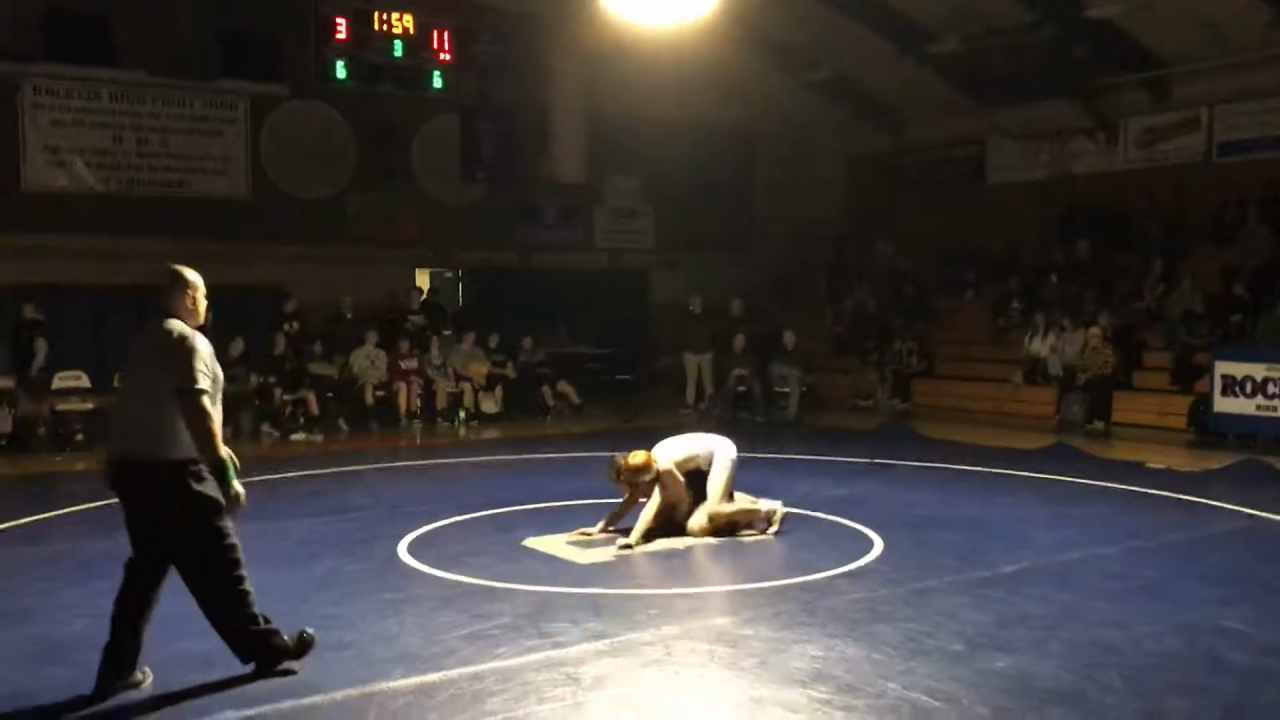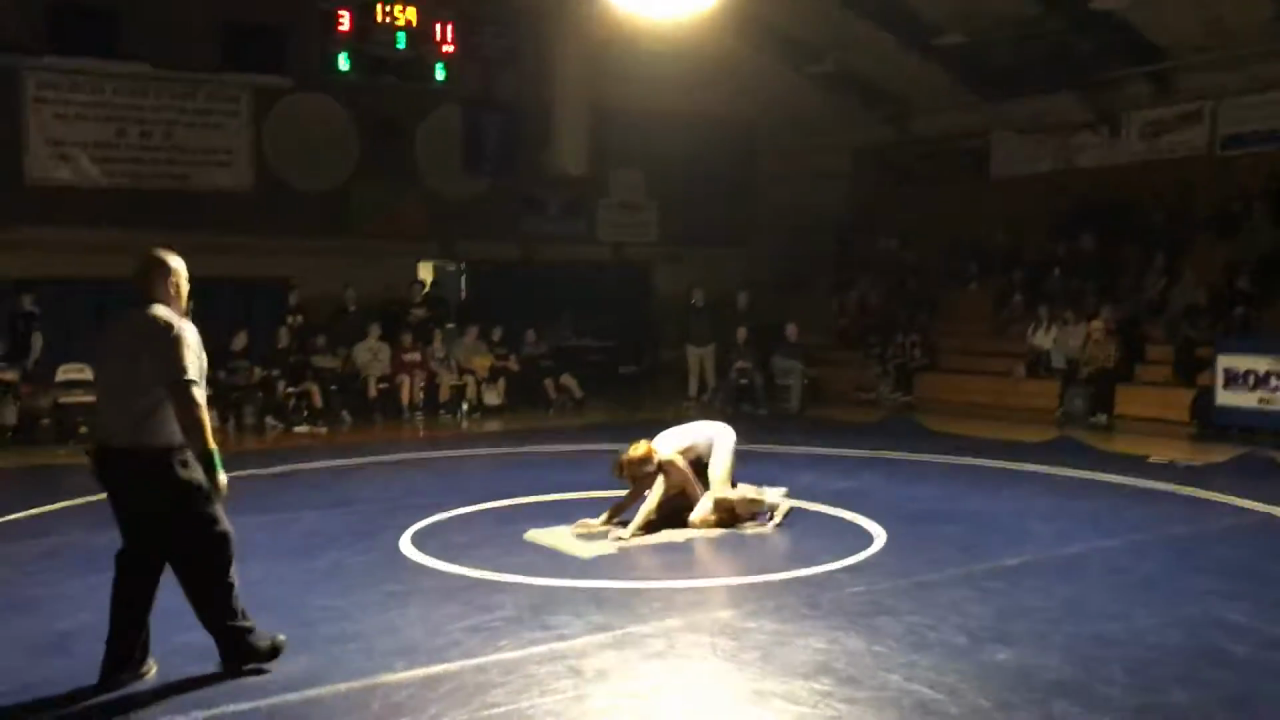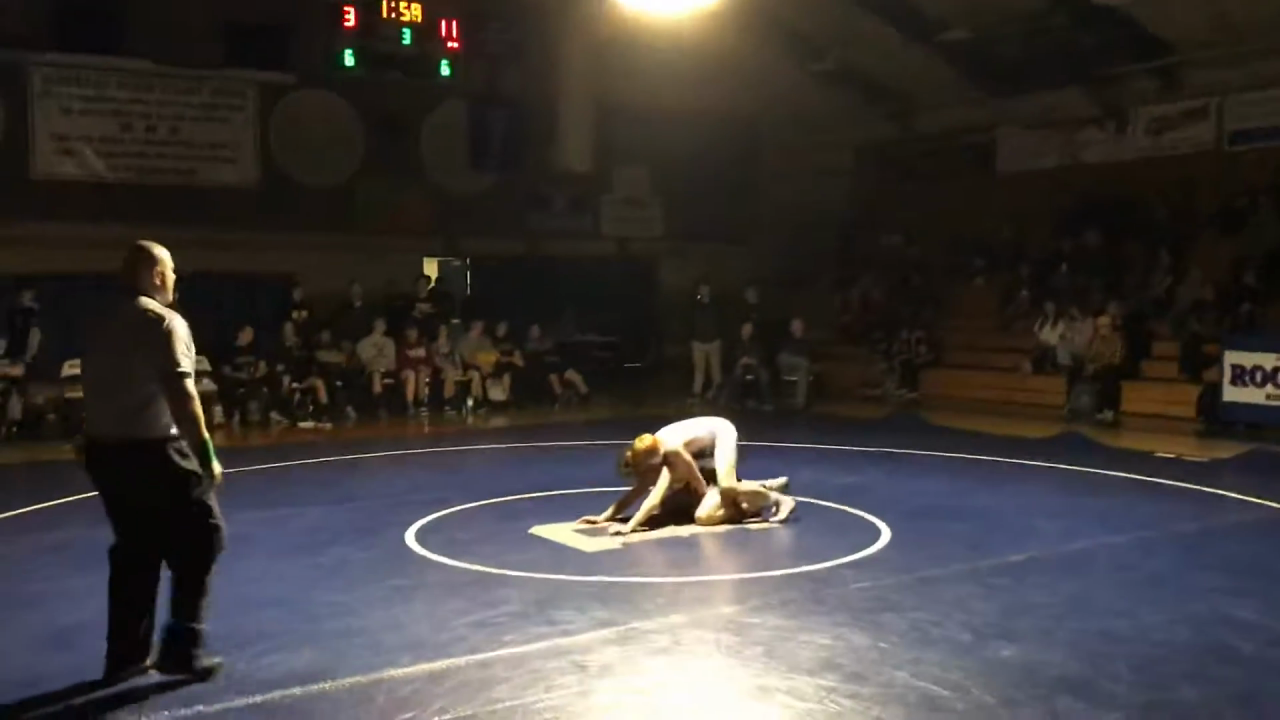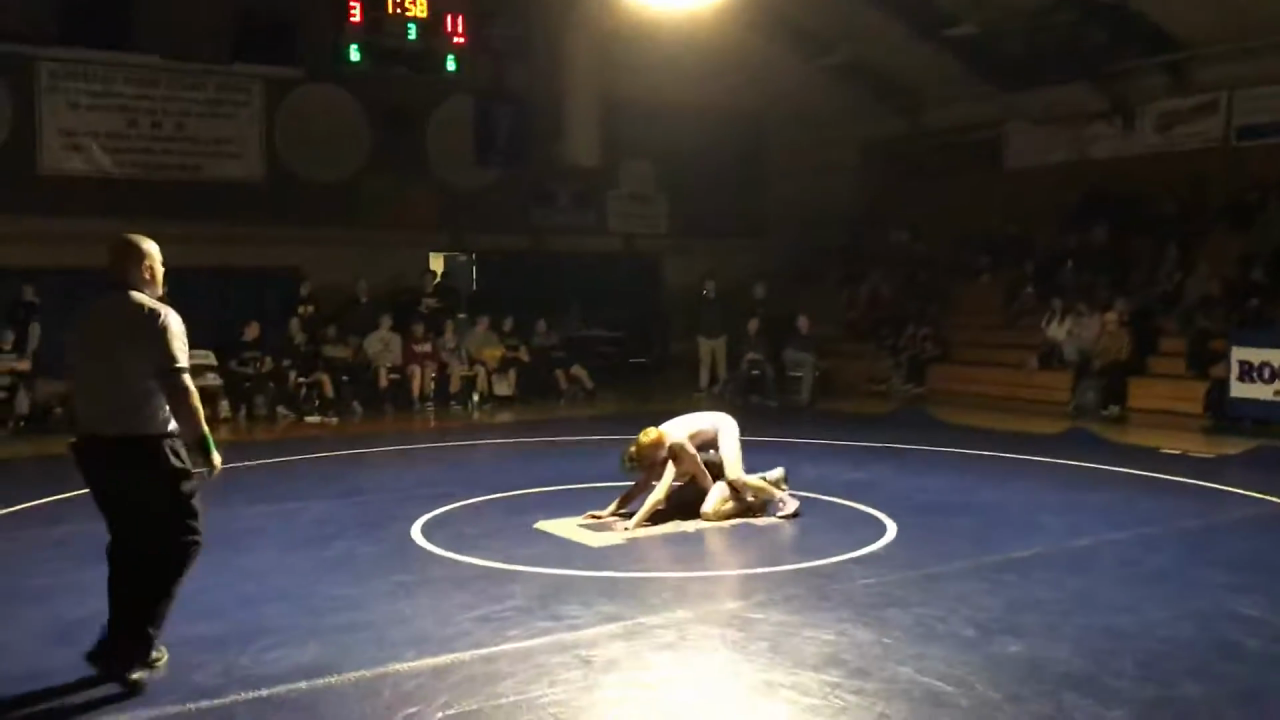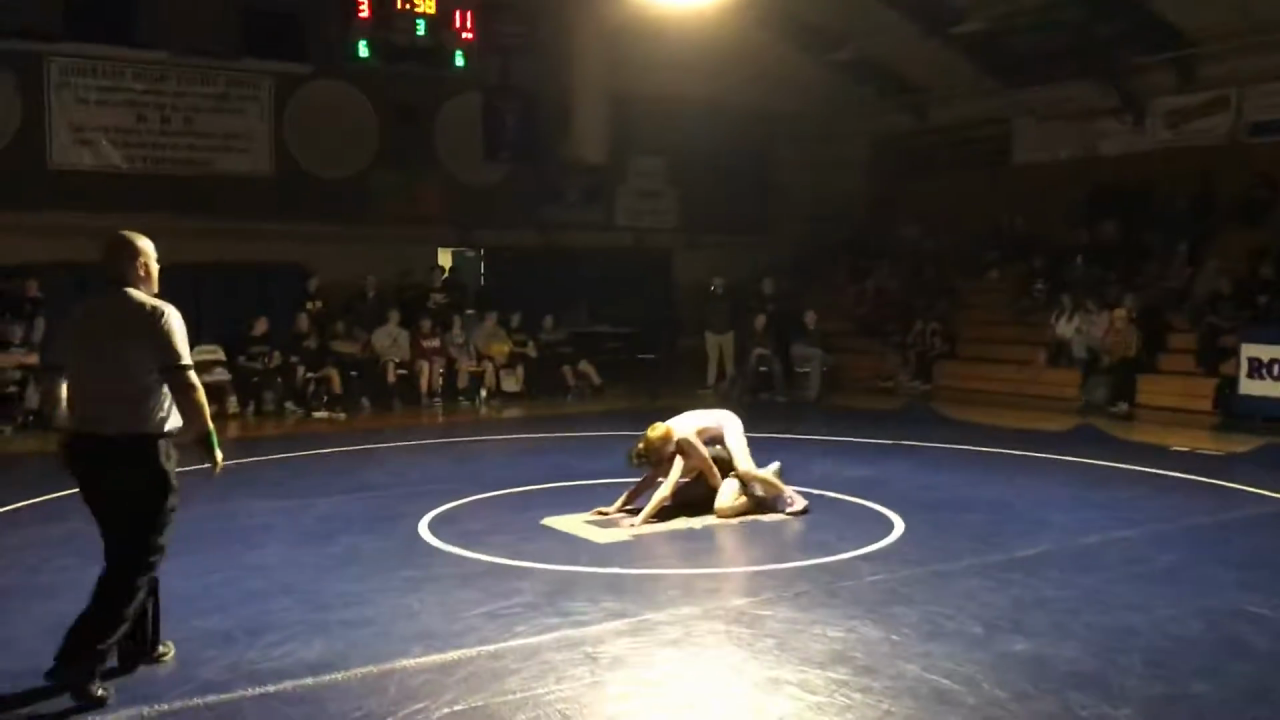
dt=0.1s
person 1, frame 1
left shoulder: (141, 343)
right shoulder: (188, 342)
right elbow: (197, 412)
right wrist: (226, 474)
left hip: (132, 468)
right hip: (172, 473)
left knee: (144, 570)
right knee: (219, 565)
left ankle: (118, 669)
right ankle: (265, 646)
person 1, frame 2
left shoulder: (118, 331)
right shoulder: (174, 329)
left elbow: (109, 392)
right elbow: (188, 401)
right wrist: (213, 466)
left hip: (115, 457)
right hip: (160, 461)
left knee: (139, 558)
right knee: (211, 549)
left ankle: (123, 661)
right ankle: (240, 644)
person 1, frame 3
left shoulder: (104, 325)
right shoulder: (164, 322)
left elbow: (96, 386)
right elbow: (180, 392)
right wrist: (206, 454)
left hip: (104, 450)
right hip: (152, 452)
left knee: (135, 553)
right knee: (199, 538)
left ankle: (127, 656)
right ankle: (182, 648)
person 1, frame 4
left shoulder: (91, 319)
right shoulder: (157, 317)
left elbow: (78, 386)
right elbow: (178, 386)
right wrist: (206, 445)
left hip: (97, 448)
right hip: (146, 449)
left knee: (130, 550)
right knee: (176, 543)
left ankle: (135, 649)
right ankle: (120, 650)
person 1, frame 5
left shoulder: (81, 317)
right shoulder: (158, 314)
left elbow: (62, 381)
right elbow: (185, 384)
left wrist: (77, 428)
right wrist: (210, 442)
left hip: (89, 447)
right hip: (140, 449)
left knee: (124, 550)
right knee: (139, 556)
left ankle: (142, 645)
right ankle: (80, 660)
person 2, frame 1
left shoulder: (664, 467)
right shoulder: (648, 465)
left elbow: (684, 501)
right elbow: (629, 501)
right wrist: (599, 528)
left hip: (721, 451)
right hip: (711, 453)
left knee: (713, 512)
left ankle: (769, 509)
person 2, frame 2
left shoulder: (668, 458)
right shoulder: (647, 459)
right elbow: (635, 493)
right wrist: (601, 520)
left hip: (719, 436)
right hip: (702, 437)
left knee: (719, 495)
person 2, frame 3
left shoulder: (671, 448)
right shoulder: (653, 450)
right elbow: (639, 489)
right wrist: (604, 516)
left hip: (720, 431)
right hip: (707, 441)
left knee: (726, 486)
left ankle: (777, 498)
right ankle: (768, 486)
person 2, frame 4
left shoulder: (677, 442)
right shoulder: (654, 446)
right elbow: (643, 483)
right wrist: (609, 511)
left hip: (723, 425)
right hip: (706, 438)
left knee: (734, 477)
left ankle: (782, 498)
right ankle: (768, 479)
person 2, frame 5
left shoulder: (684, 437)
right shoulder: (662, 441)
right elbow: (649, 479)
right wrist: (615, 507)
left hip: (727, 422)
right hip: (712, 434)
left knee: (744, 470)
left ankle: (789, 495)
